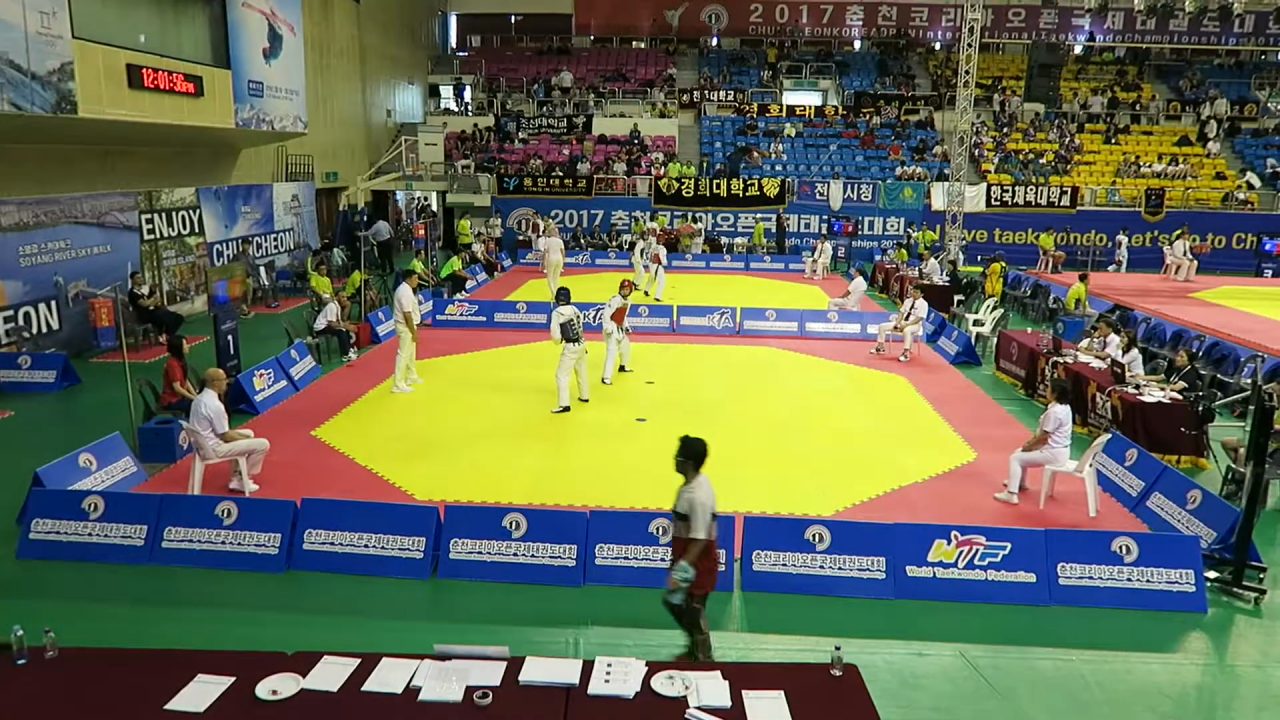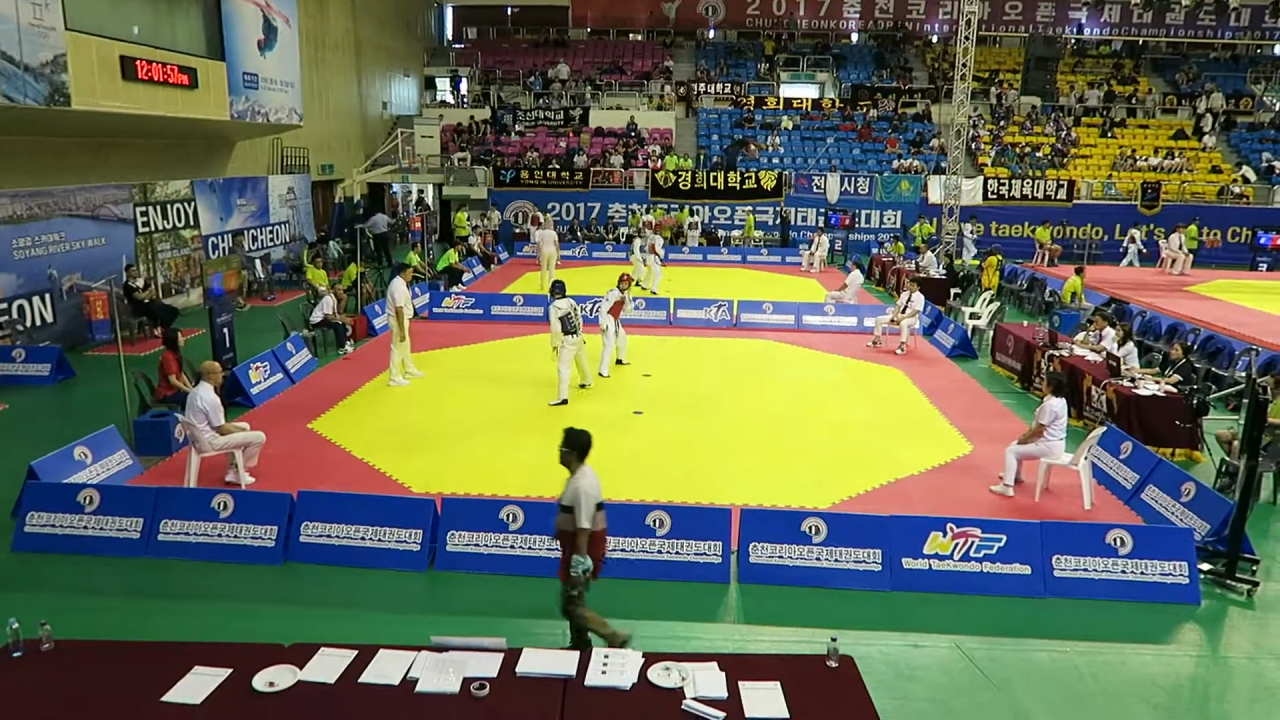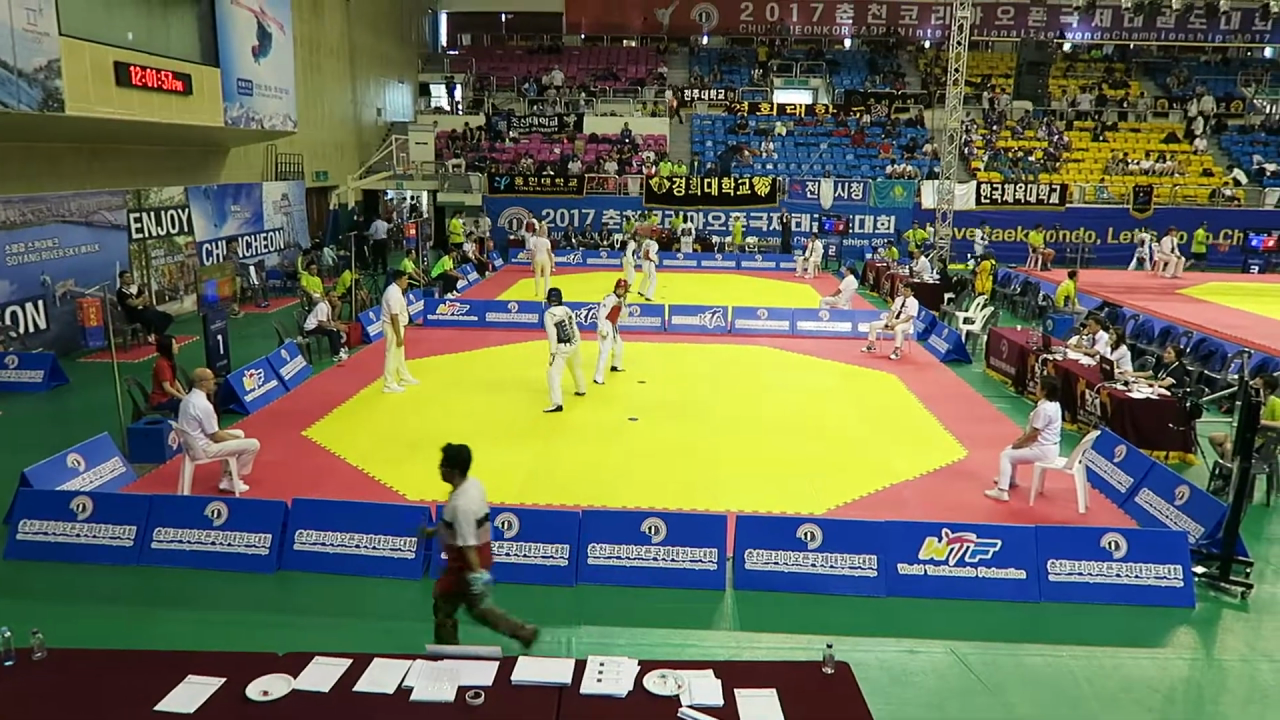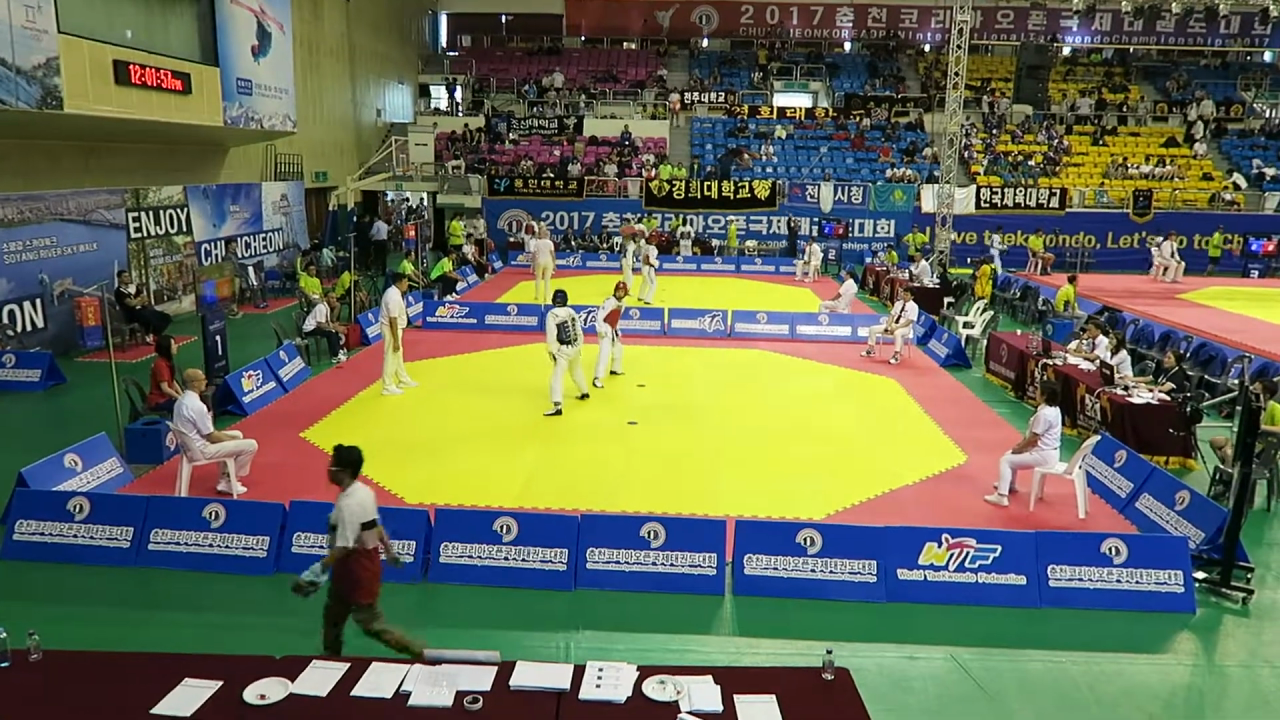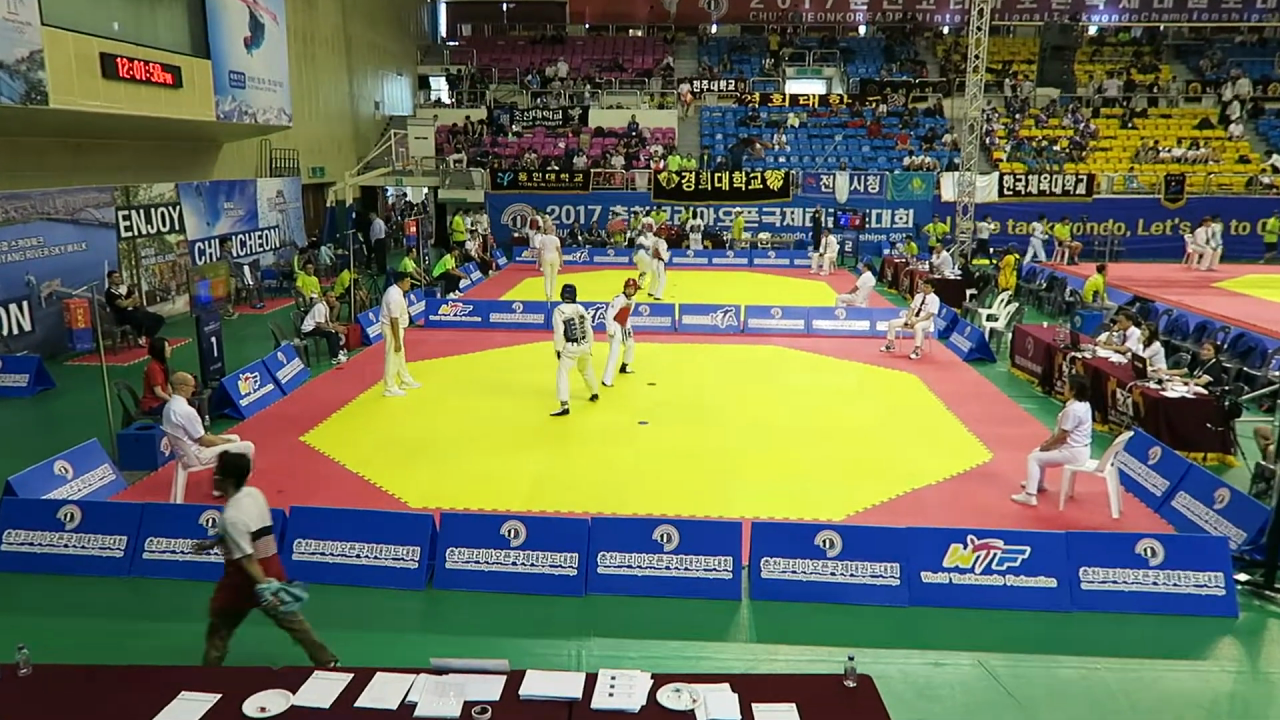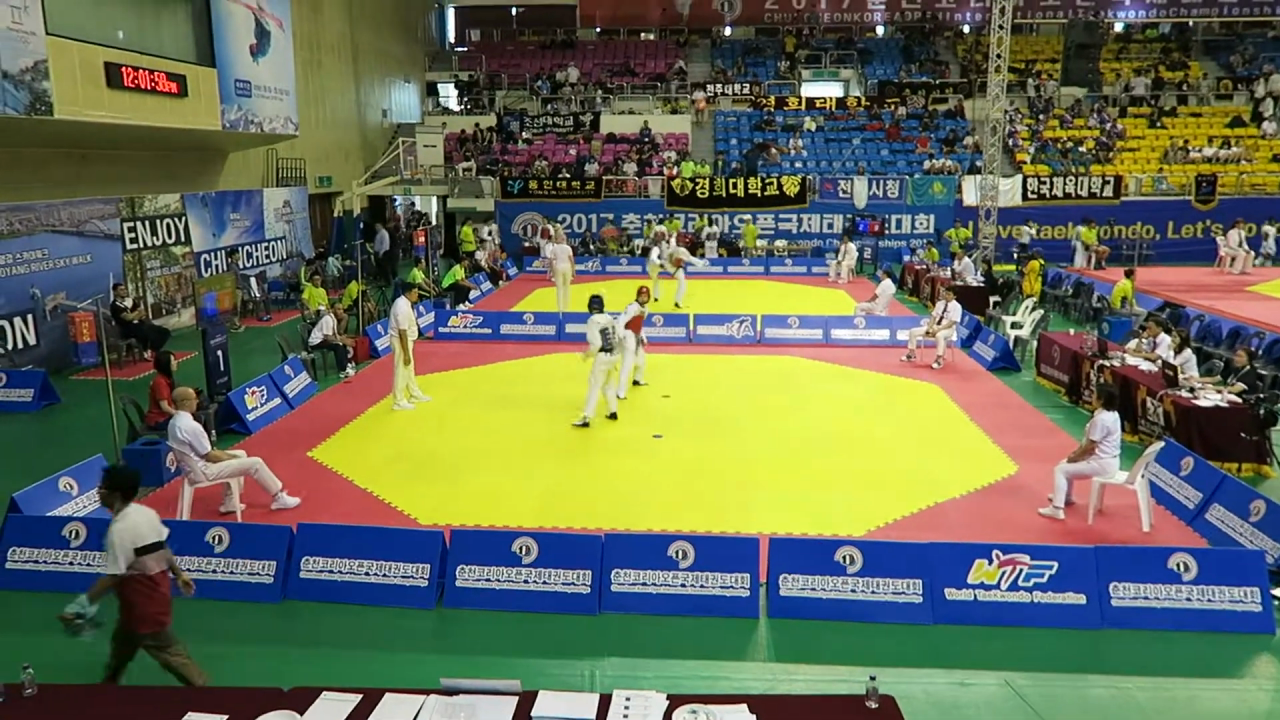
dt=0.4s
person 1, frame 1
left shoulder: (698, 495)
right shoulder: (693, 484)
left elbow: (699, 540)
left wrist: (681, 569)
left hip: (698, 559)
right hip: (688, 554)
left knee: (692, 612)
right knee: (674, 601)
left ankle: (703, 659)
right ankle: (696, 650)
person 1, frame 2
left shoulder: (580, 485)
right shoulder: (583, 476)
left elbow: (583, 529)
left wrist: (579, 562)
left hip: (586, 549)
right hip: (588, 547)
left knee: (572, 605)
right knee: (573, 600)
left ankle: (616, 638)
right ankle: (579, 646)
person 1, frame 3
left shoulder: (463, 503)
right shoulder: (473, 486)
left elbow: (468, 546)
left wrist: (477, 578)
right wrist: (435, 530)
left hip: (467, 562)
right hip: (481, 554)
left knee: (443, 609)
right knee: (477, 606)
right ankle: (524, 631)
person 1, frame 4
left shoulder: (348, 504)
right shoulder: (363, 491)
left elbow: (342, 548)
right elbow: (377, 526)
left wrist: (316, 572)
right wrist: (389, 550)
left hip: (357, 567)
right hip: (365, 561)
left knee: (371, 623)
right knee: (333, 612)
left ankle: (419, 653)
right ankle: (331, 656)
person 1, frame 5
left shoulder: (232, 516)
right shoulder: (254, 495)
left elbow: (247, 559)
left wrist: (266, 589)
right wrist: (212, 543)
left hip: (247, 578)
right hip: (272, 568)
left knee: (219, 628)
right knee: (291, 620)
right ankle: (326, 661)
person 1, frame 6
left shoulder: (120, 530)
right shoulder: (146, 513)
left elbow: (112, 576)
right elbow: (164, 548)
left wrist: (82, 605)
right wrist: (179, 575)
left hip: (144, 596)
right hip: (158, 586)
left knee: (166, 650)
right knee: (123, 641)
right ankle: (109, 686)
